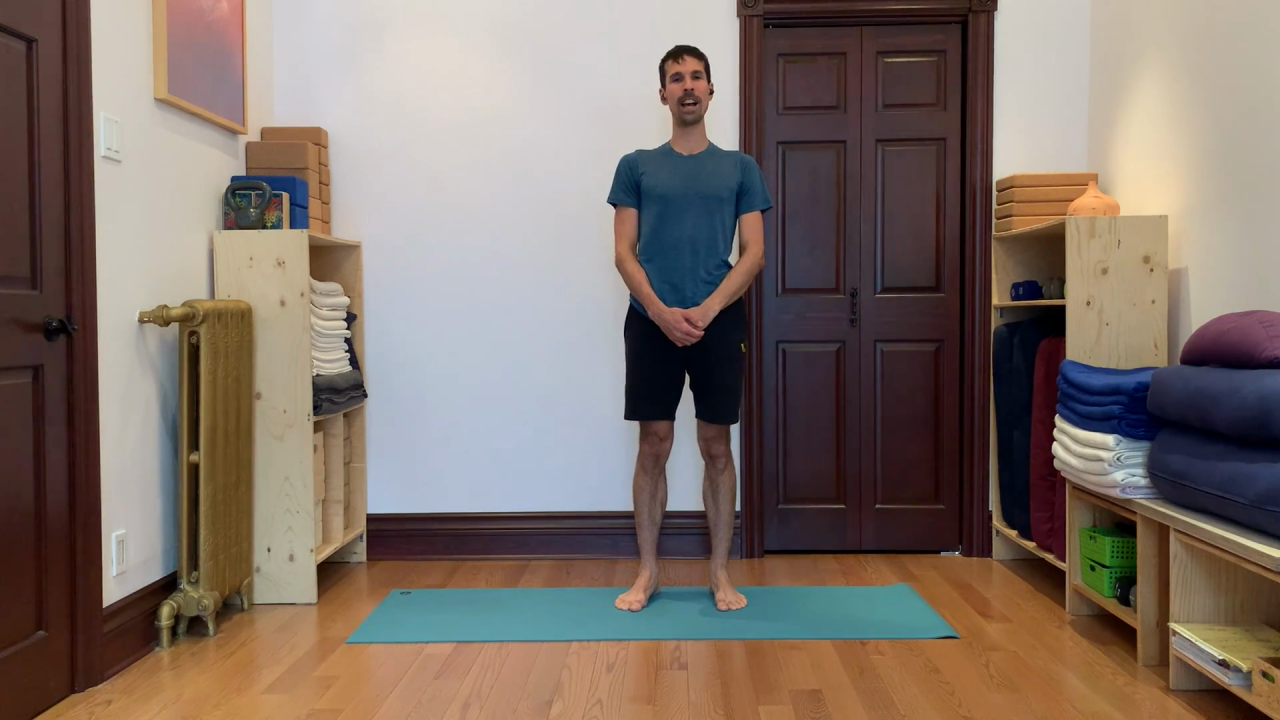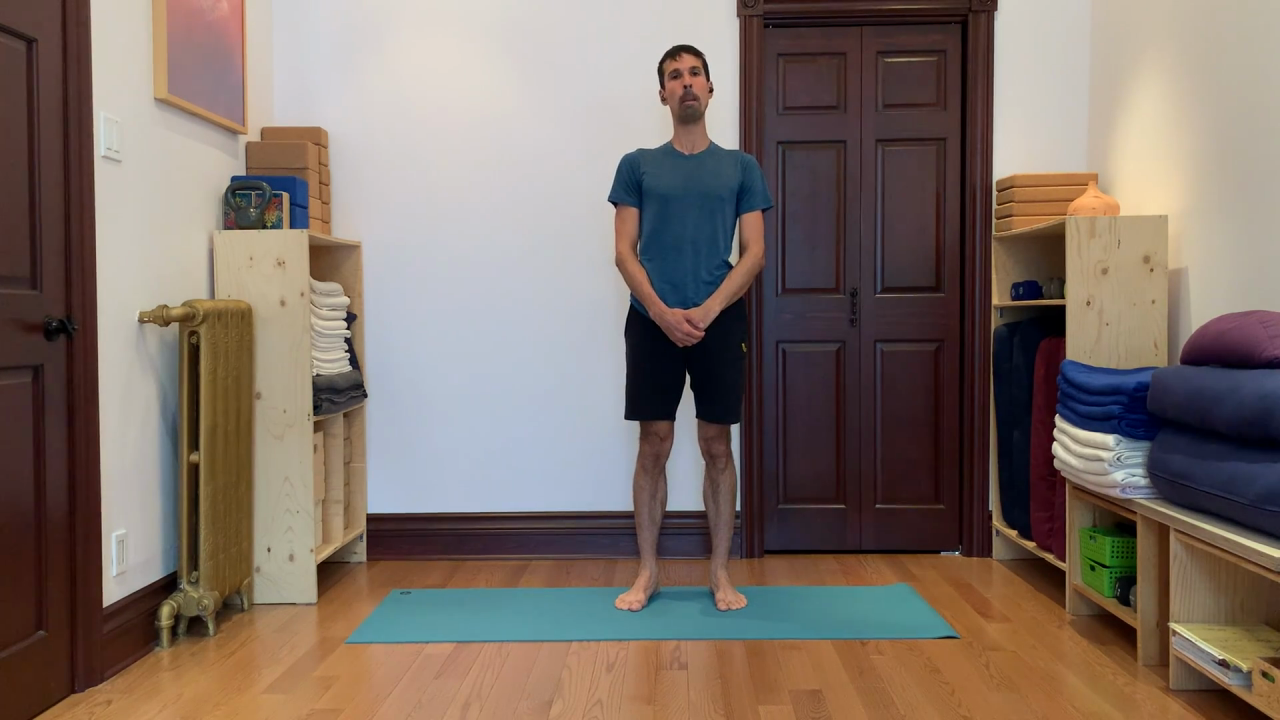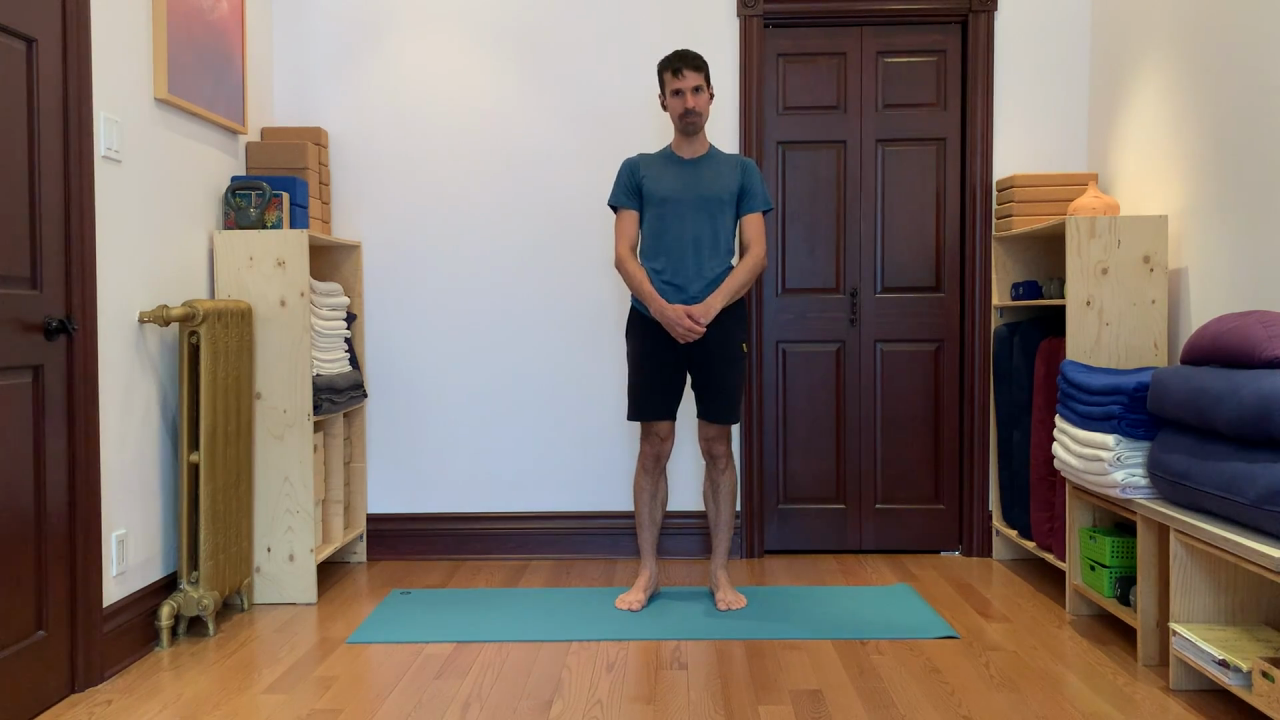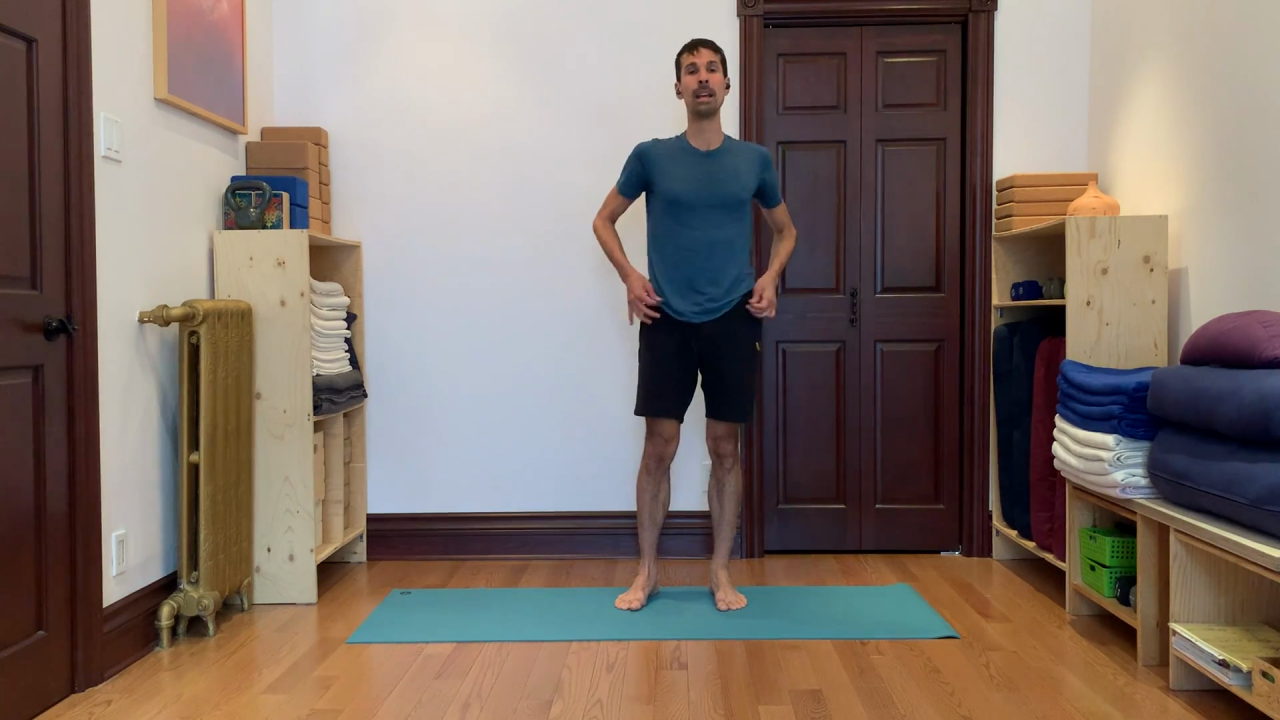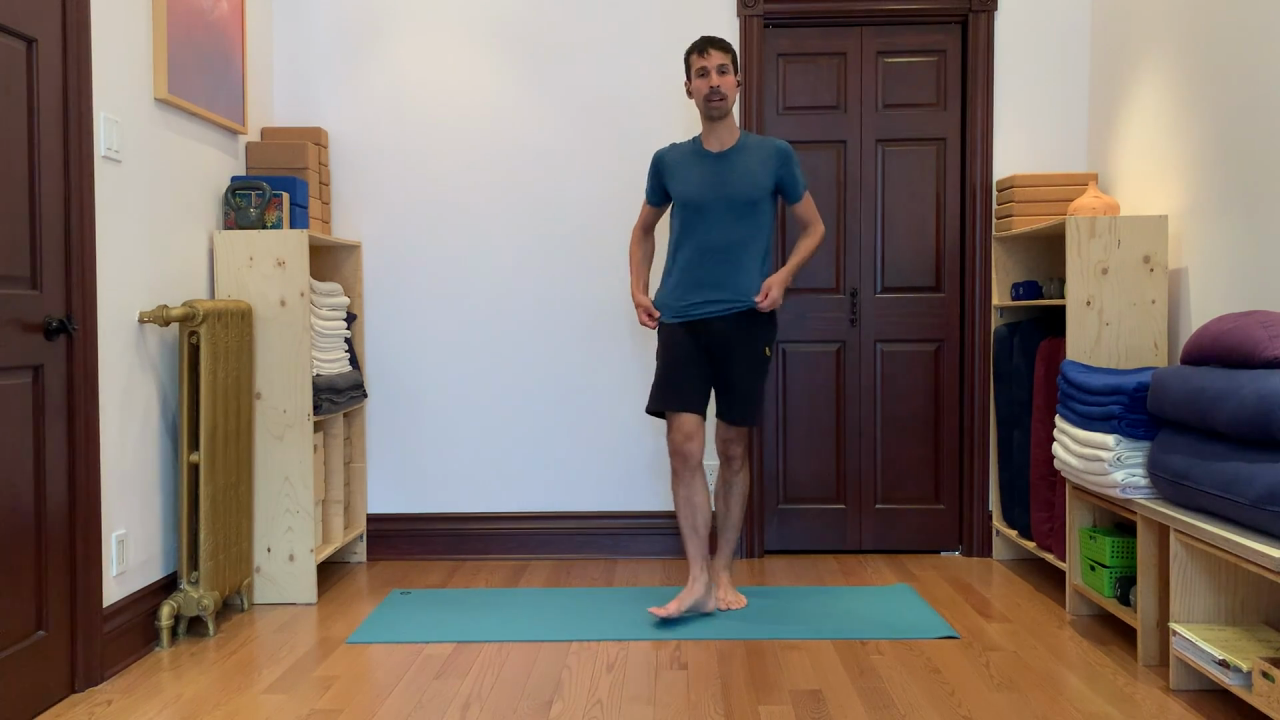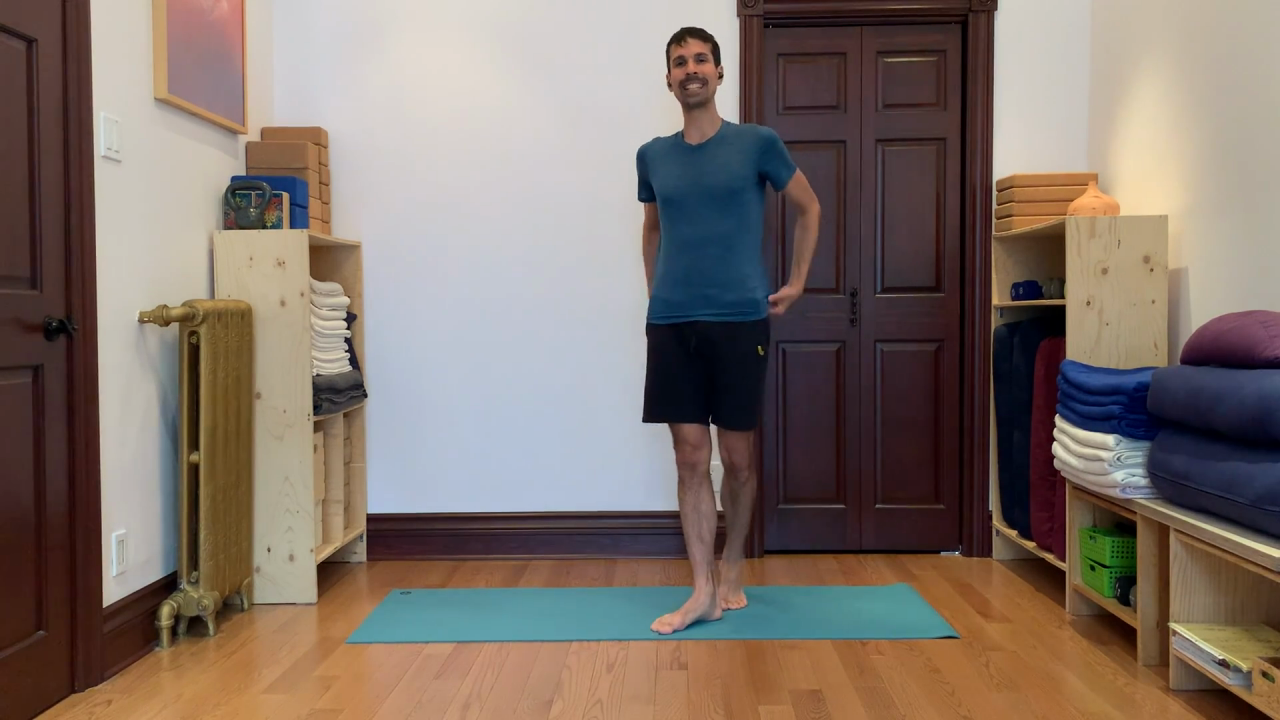
dt=0.5s
person 1, frame 1
left shoulder: (739, 168)
right shoulder: (636, 166)
left elbow: (753, 254)
right elbow: (624, 253)
left wrist: (706, 310)
right wrist: (661, 312)
left hip: (719, 322)
right hip: (651, 322)
left knee: (716, 447)
right knee: (653, 446)
left ankle: (720, 571)
right ankle: (647, 570)
person 1, frame 2
left shoulder: (740, 166)
right shoulder: (637, 165)
left elbow: (753, 253)
right elbow: (625, 252)
left wrist: (706, 311)
right wrist: (662, 312)
left hip: (720, 322)
right hip: (652, 322)
left knee: (717, 447)
right knee: (653, 446)
left ankle: (719, 571)
right ankle: (647, 570)
person 1, frame 3
left shoulder: (740, 170)
right shoulder: (638, 170)
left elbow: (755, 253)
right elbow: (625, 256)
left wrist: (713, 302)
right wrist: (661, 306)
left hip: (720, 322)
right hip: (655, 321)
left knee: (717, 446)
right knee: (654, 445)
left ankle: (720, 571)
right ankle: (648, 570)
person 1, frame 4
left shoulder: (756, 160)
right shoulder: (651, 155)
left elbow: (785, 230)
right elbow: (603, 220)
left wrist: (771, 278)
right wrist: (630, 276)
left hip: (733, 320)
right hip: (668, 321)
left knee: (725, 447)
right knee: (659, 446)
left ankle: (720, 571)
right ankle: (647, 570)
person 1, frame 5
left shoulder: (774, 155)
right shoulder: (668, 160)
left elbow: (813, 226)
right elbow: (643, 229)
left wrist: (785, 274)
right wrist: (639, 289)
left hip: (746, 320)
right hip: (681, 321)
left knee: (733, 449)
right knee: (684, 447)
left ankle: (723, 571)
right ankle: (697, 581)
person 1, frame 6
left shoulder: (757, 143)
right shoulder: (652, 156)
left elbow: (807, 208)
left wrist: (795, 283)
left hip: (740, 320)
right hip: (671, 324)
left knee: (737, 457)
right knee: (690, 458)
left ankle: (731, 563)
right ankle: (702, 591)
